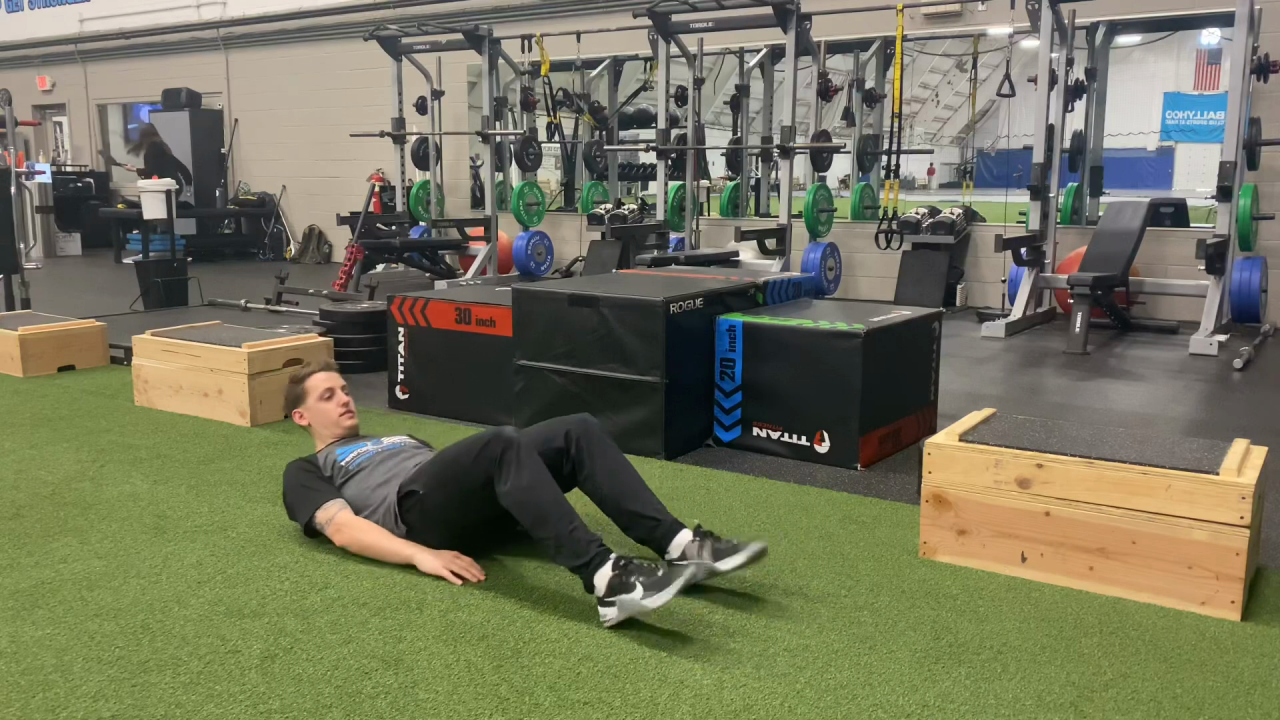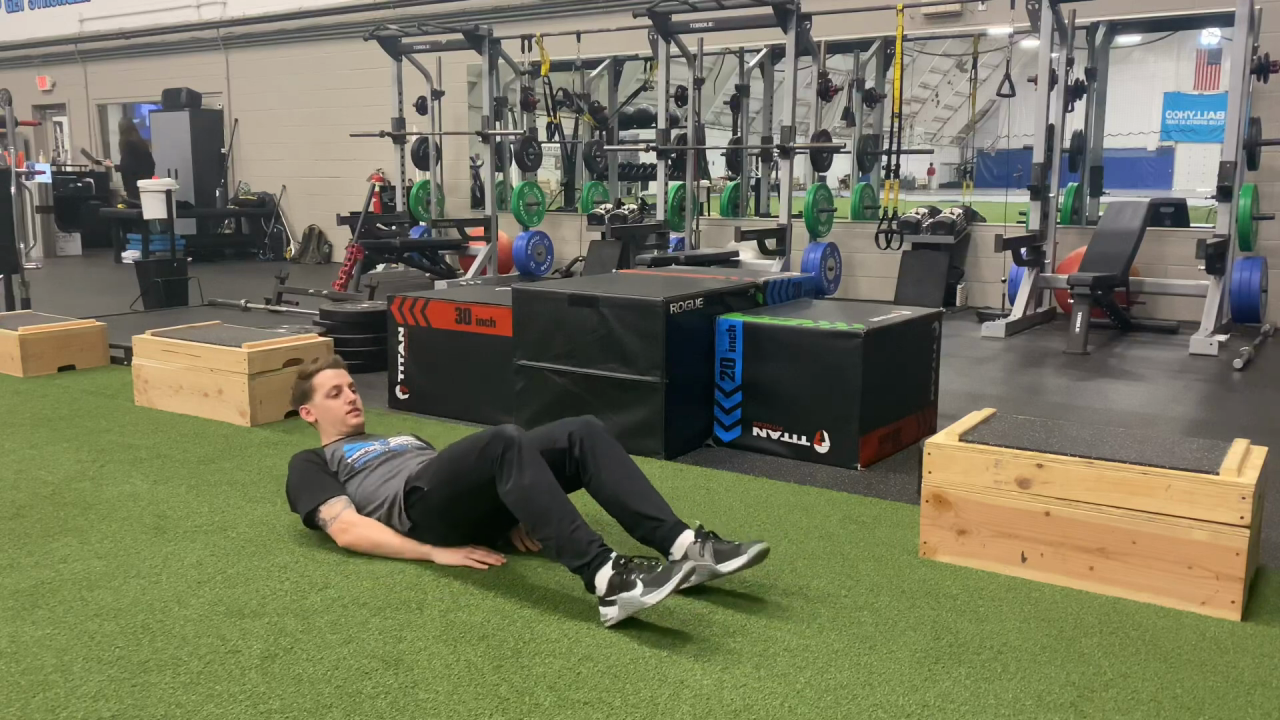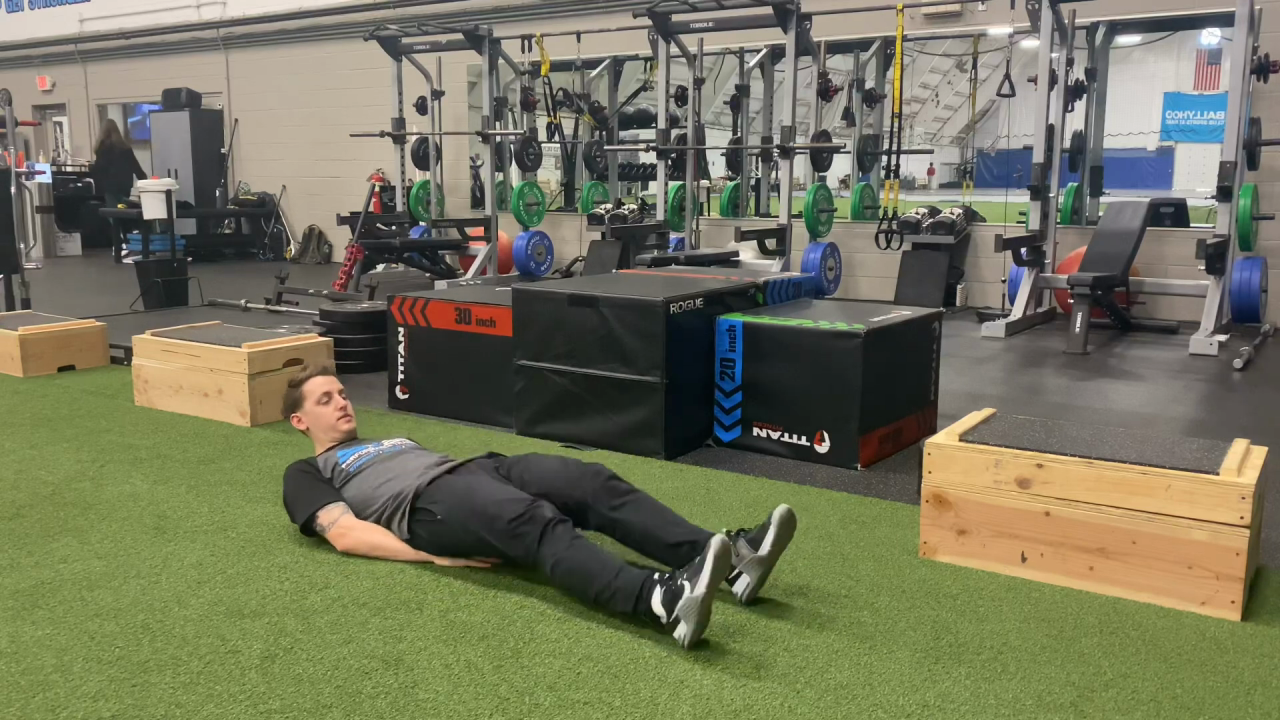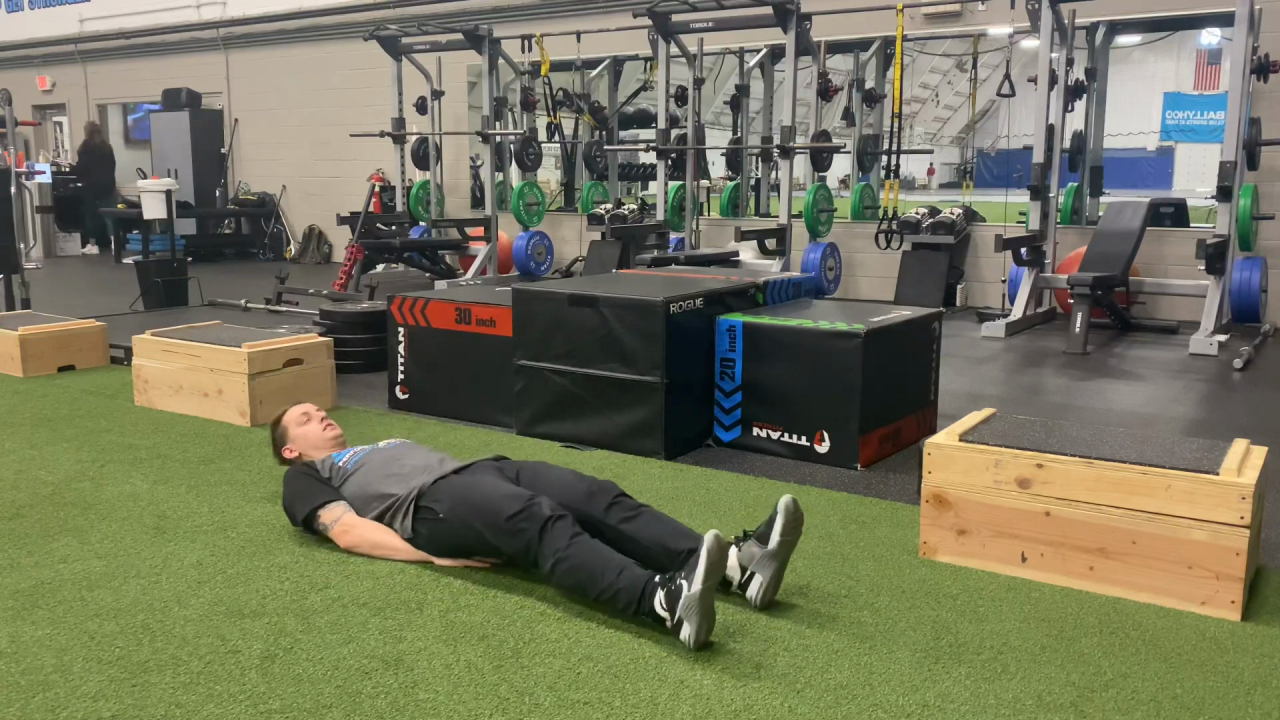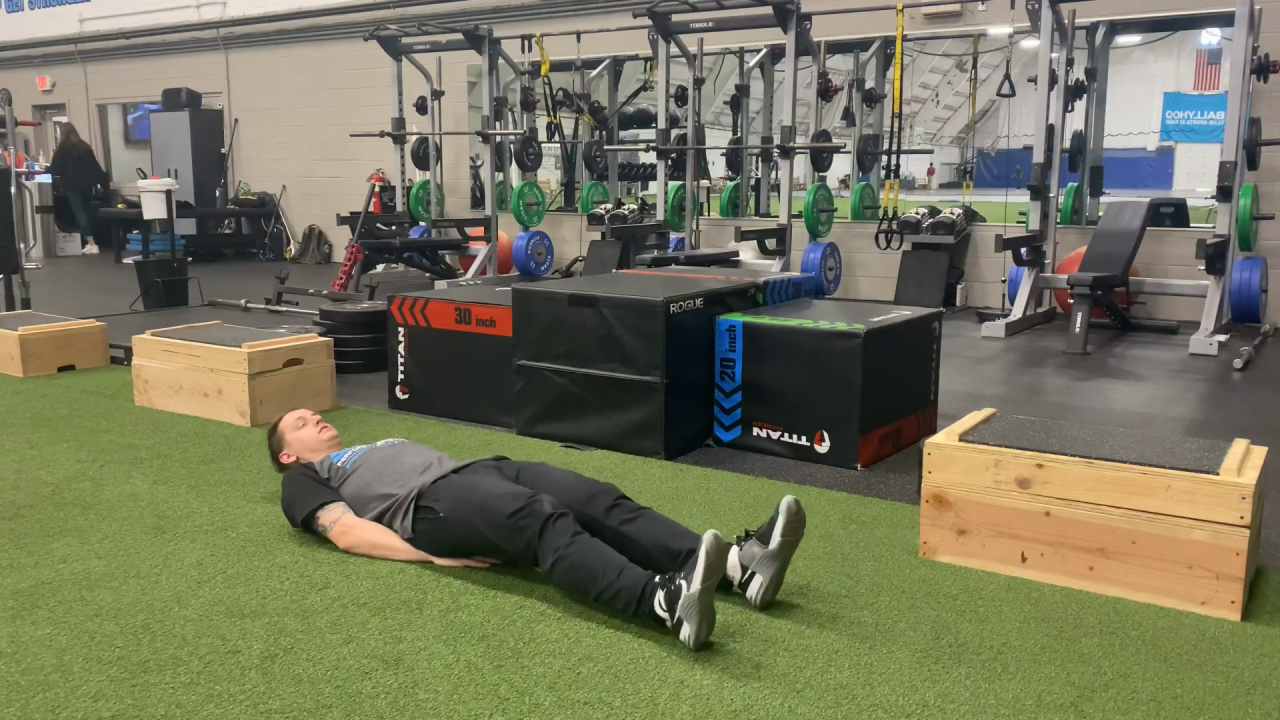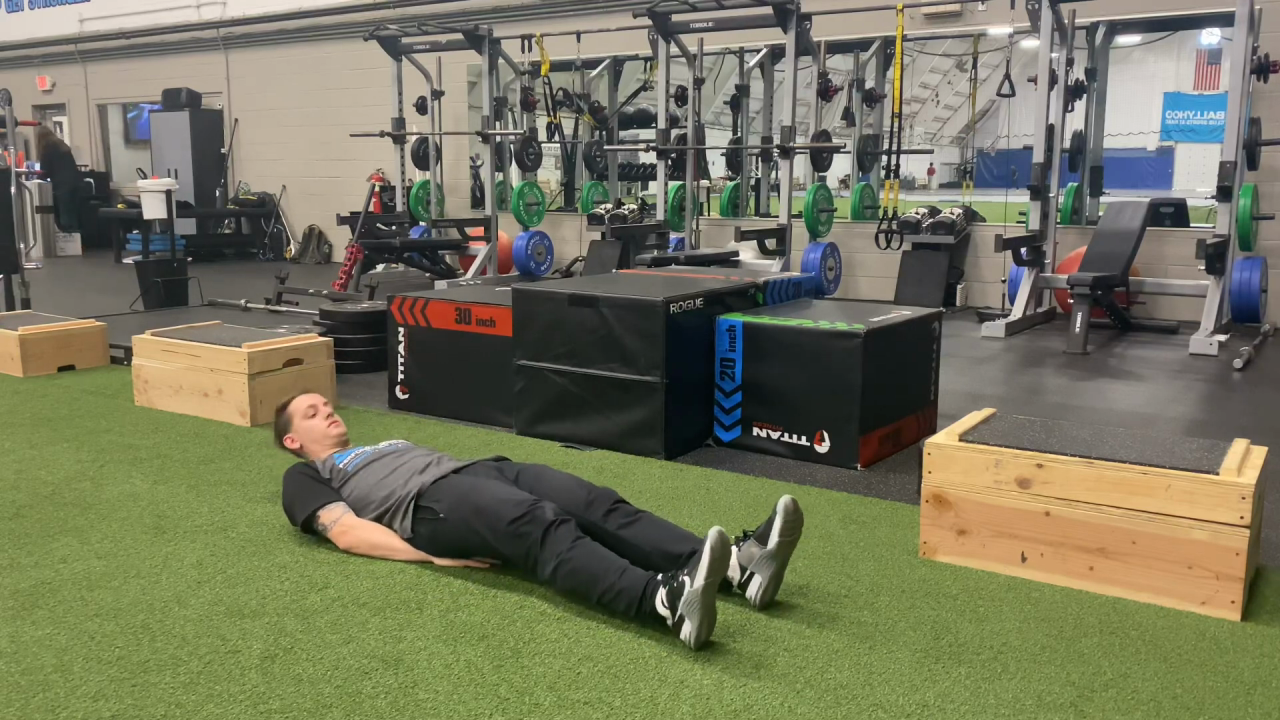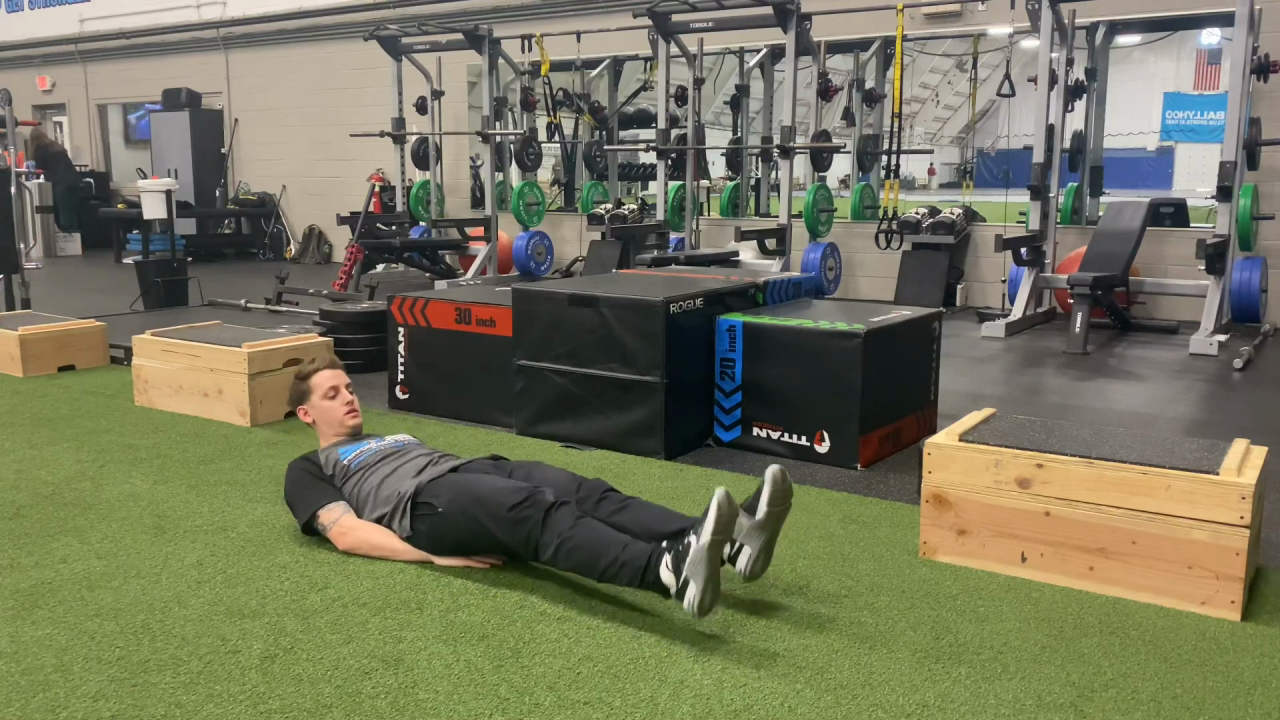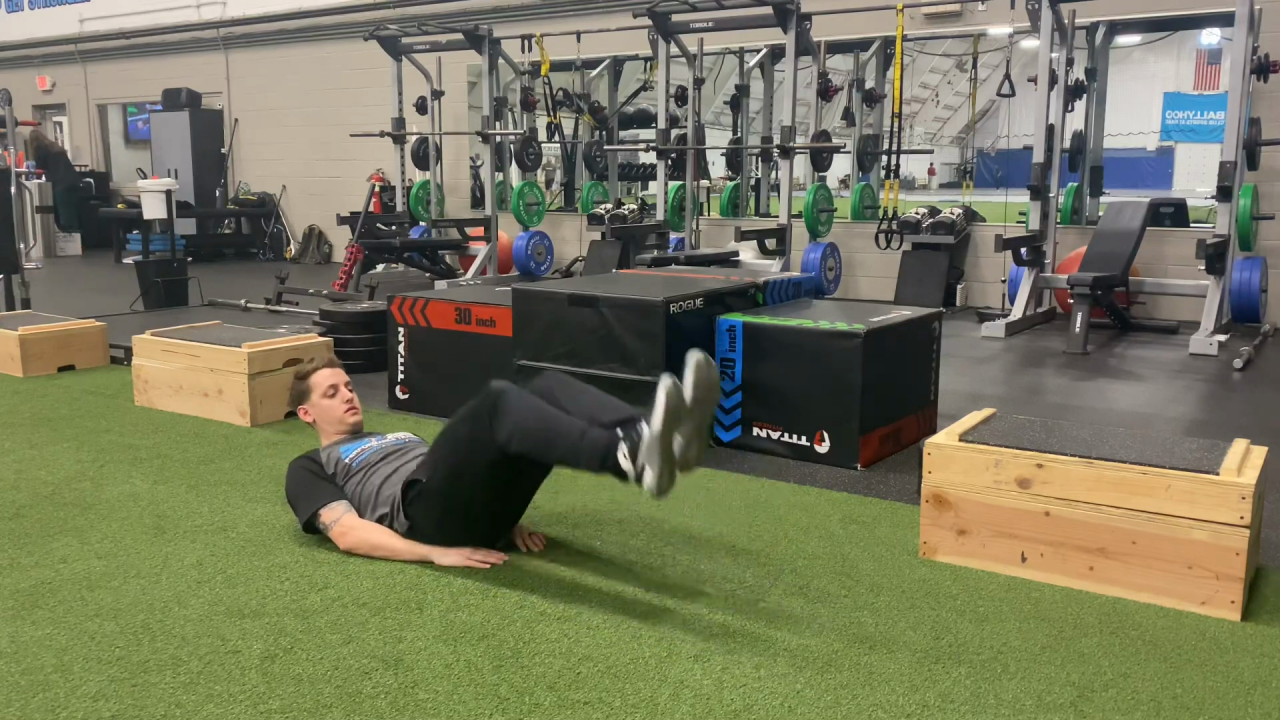
dt=0.5s
person 1, frame 1
left shoulder: (401, 438)
right shoulder: (306, 472)
right elbow: (344, 530)
left wrist: (527, 508)
right wrist: (422, 555)
left hip: (483, 509)
right hip: (417, 507)
left knee: (579, 431)
right knee: (504, 442)
left ankle: (681, 545)
right ankle: (607, 579)
person 1, frame 2
left shoulder: (404, 439)
right shoulder: (311, 465)
right elbow: (347, 531)
left wrist: (510, 518)
right wrist: (436, 552)
left hip: (479, 503)
right hip: (422, 505)
left knee: (582, 433)
right knee: (506, 441)
left ankle: (682, 547)
right ankle: (607, 579)
person 1, frame 3
left shoulder: (393, 441)
right shoulder: (306, 474)
right elbow: (345, 534)
right wrist: (433, 555)
right hip: (426, 506)
left knee: (594, 484)
right knee: (541, 528)
left ankle: (732, 561)
right ankle: (666, 600)
person 1, frame 4
left shoulder: (386, 445)
right shoulder: (306, 478)
right elbow: (348, 532)
right wrist: (433, 555)
right hip: (431, 502)
left knee: (600, 501)
right knee: (542, 525)
left ankle: (737, 564)
right ankle: (667, 599)
person 1, frame 5
left shoulder: (382, 447)
right shoulder: (306, 481)
right elbow: (347, 533)
right wrist: (434, 556)
right hip: (431, 500)
left knee: (602, 503)
right knee: (542, 521)
left ankle: (737, 563)
right ankle: (666, 599)
person 1, frame 6
left shoulder: (386, 446)
right shoulder: (307, 477)
right elbow: (347, 532)
right wrist: (432, 554)
right hip: (431, 502)
left knee: (598, 506)
right knee: (541, 526)
left ankle: (736, 564)
right ankle: (666, 600)
person 1, frame 7
left shoulder: (394, 438)
right shoulder: (309, 471)
right elbow: (346, 533)
left wrist: (509, 539)
right wrist: (434, 554)
right hip: (425, 508)
left knee: (585, 494)
right knee: (540, 510)
left ankle: (724, 539)
right ankle: (671, 570)
person 1, frame 8
left shoulder: (393, 438)
right shoulder: (311, 468)
right elbow: (347, 533)
left wrist: (506, 517)
right wrist: (433, 552)
left hip: (482, 502)
right hip: (429, 510)
left knee: (548, 388)
right knee: (497, 402)
left ankle: (648, 442)
right ankle: (631, 456)
